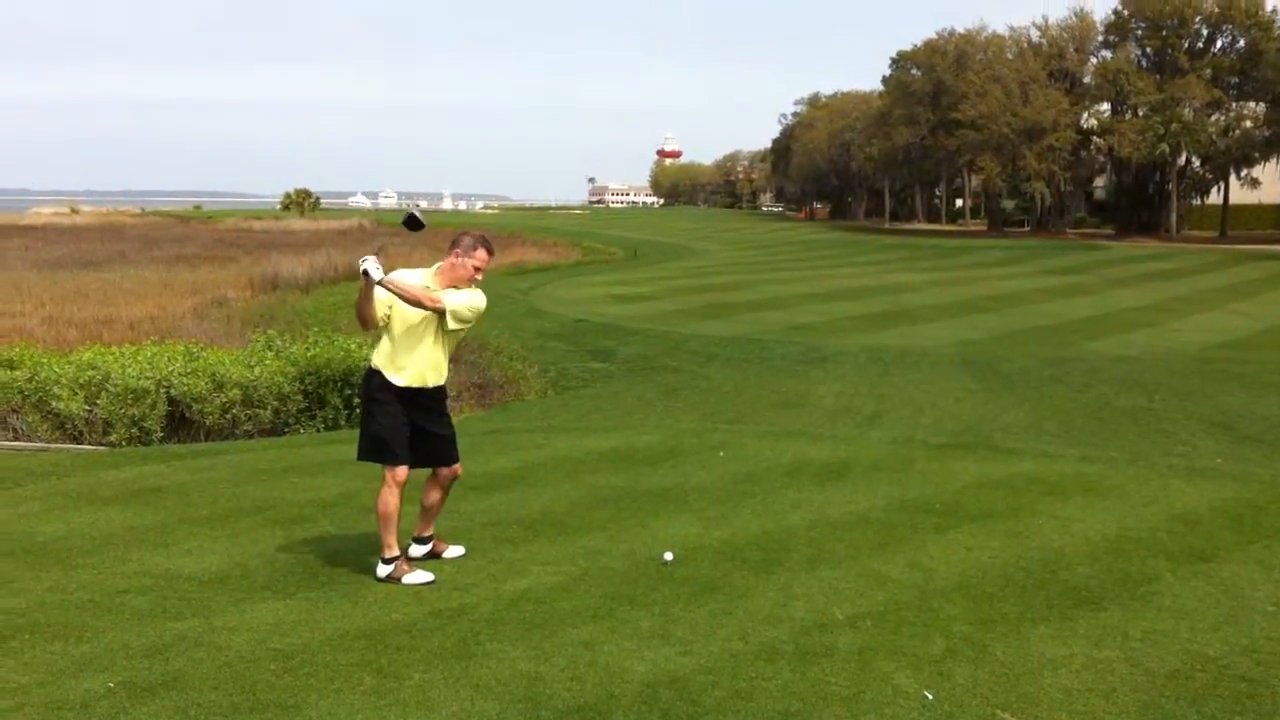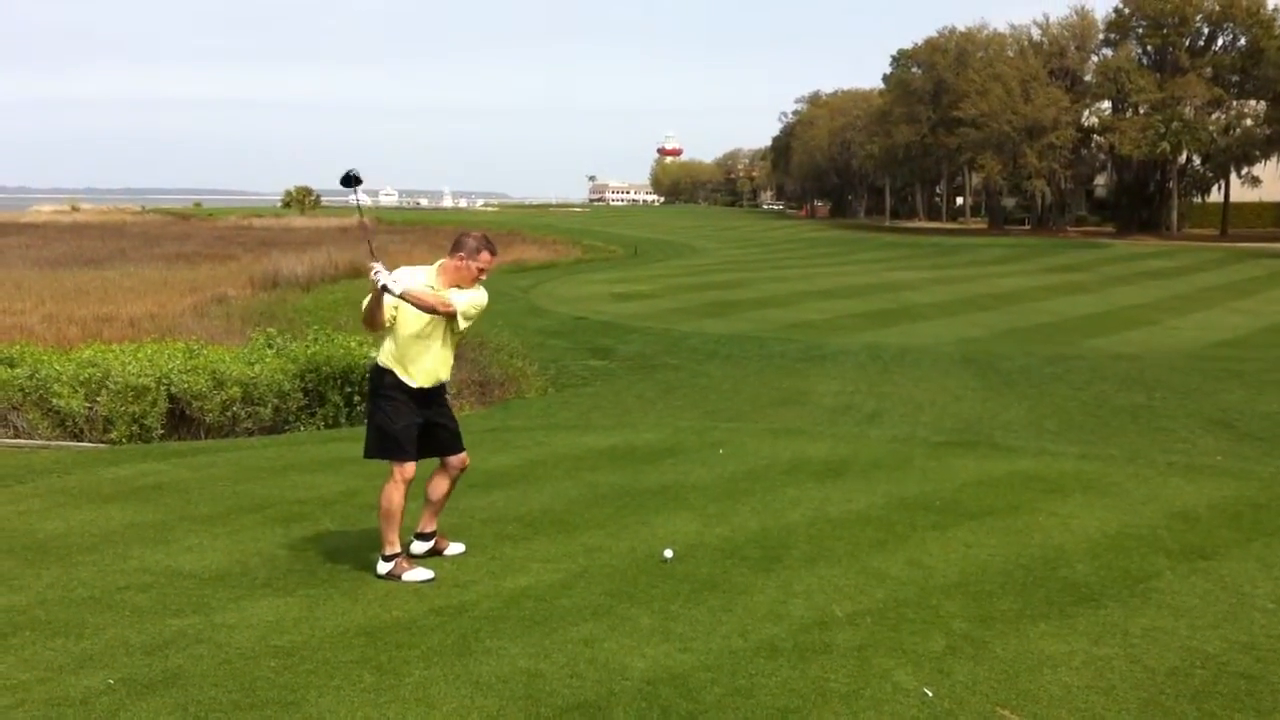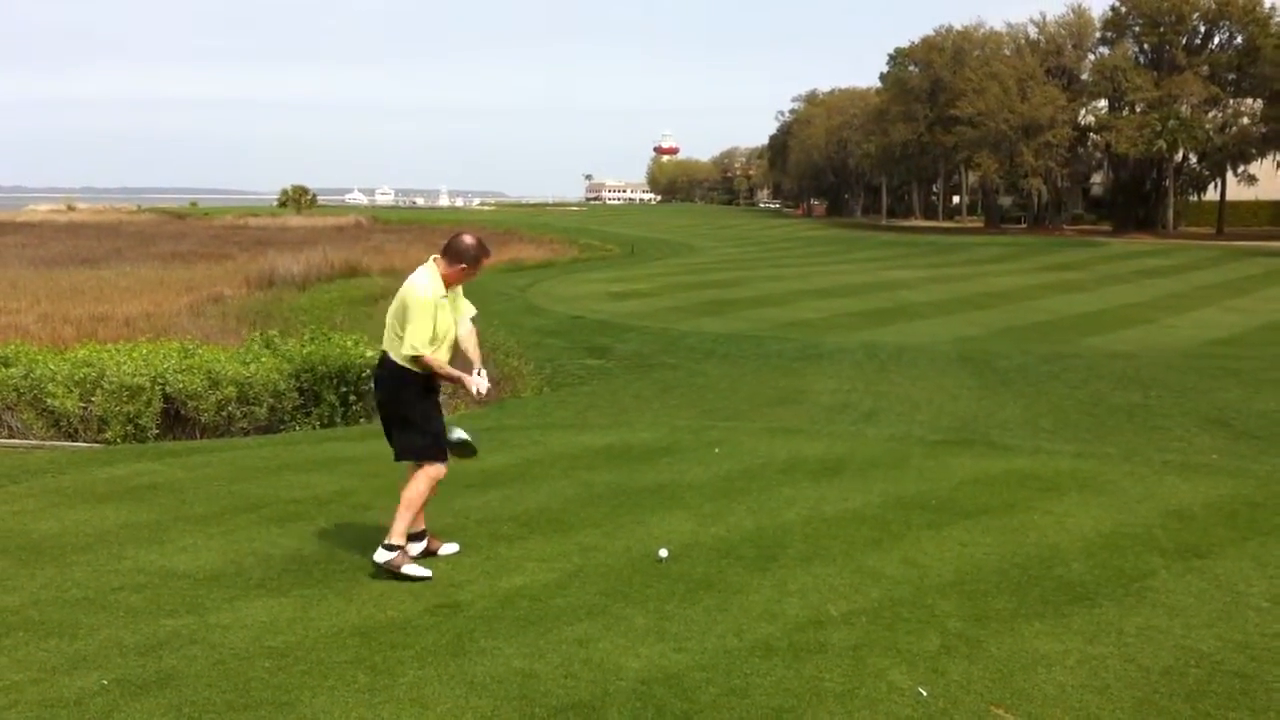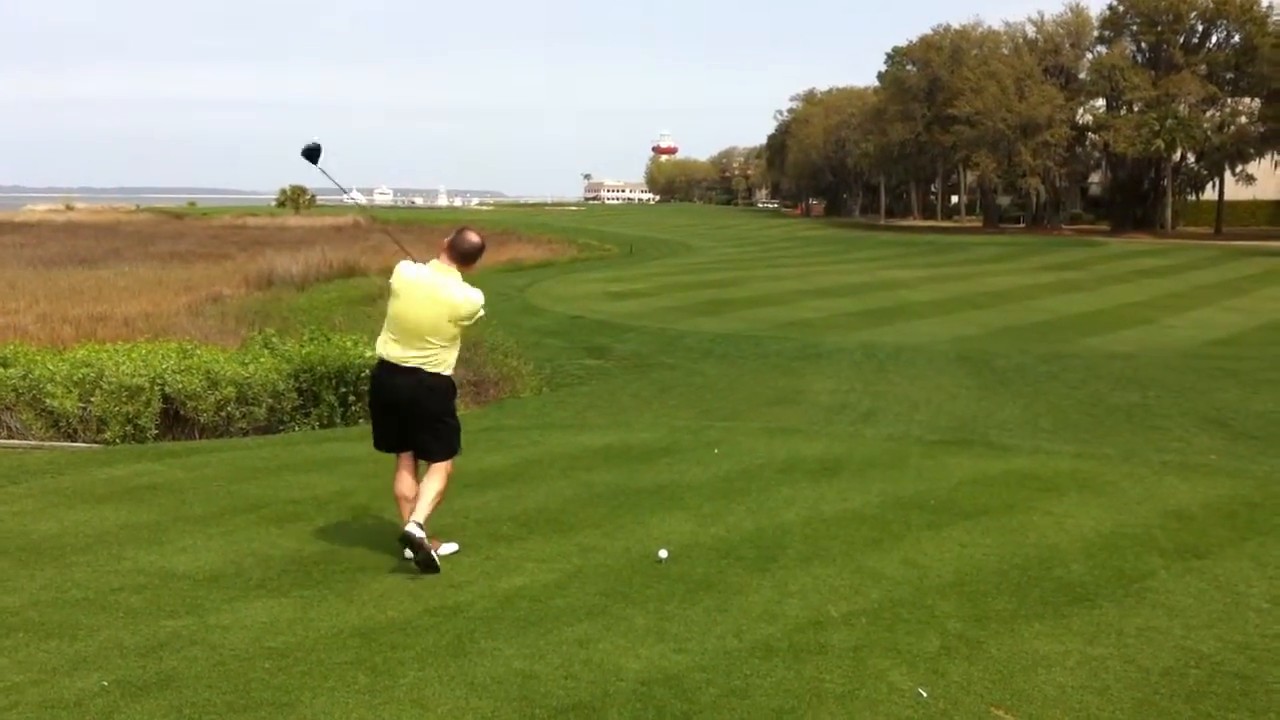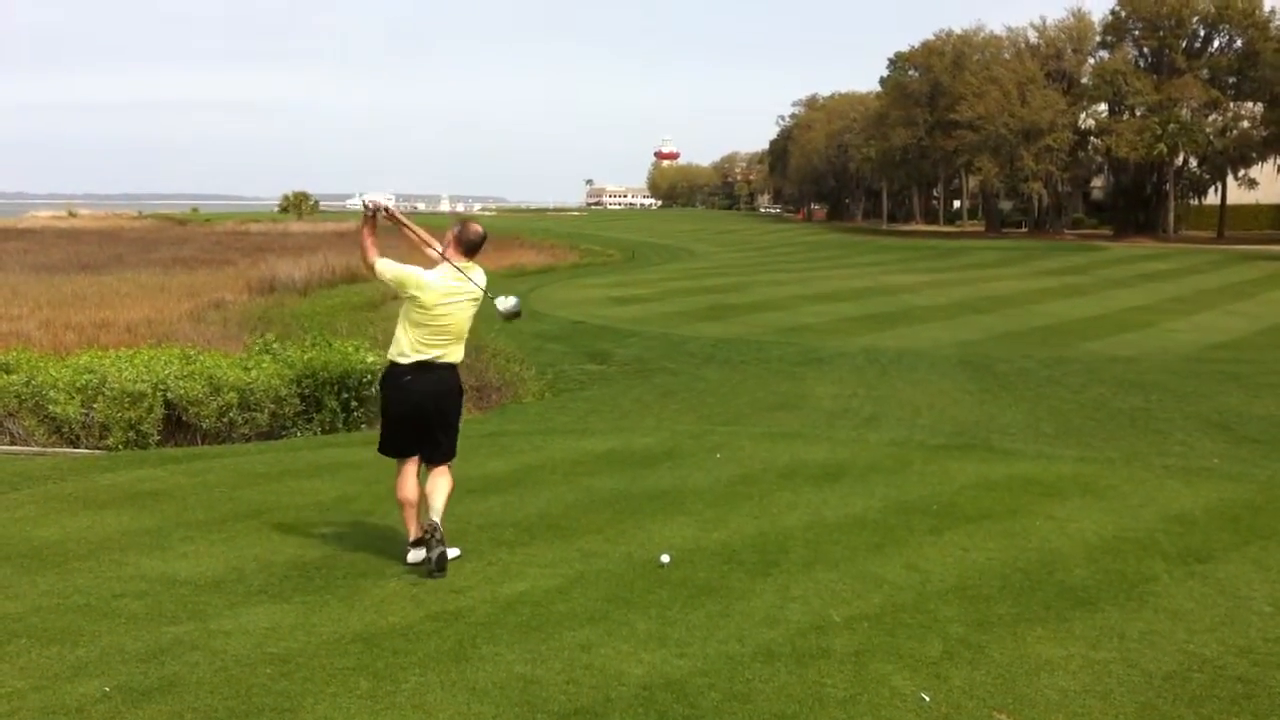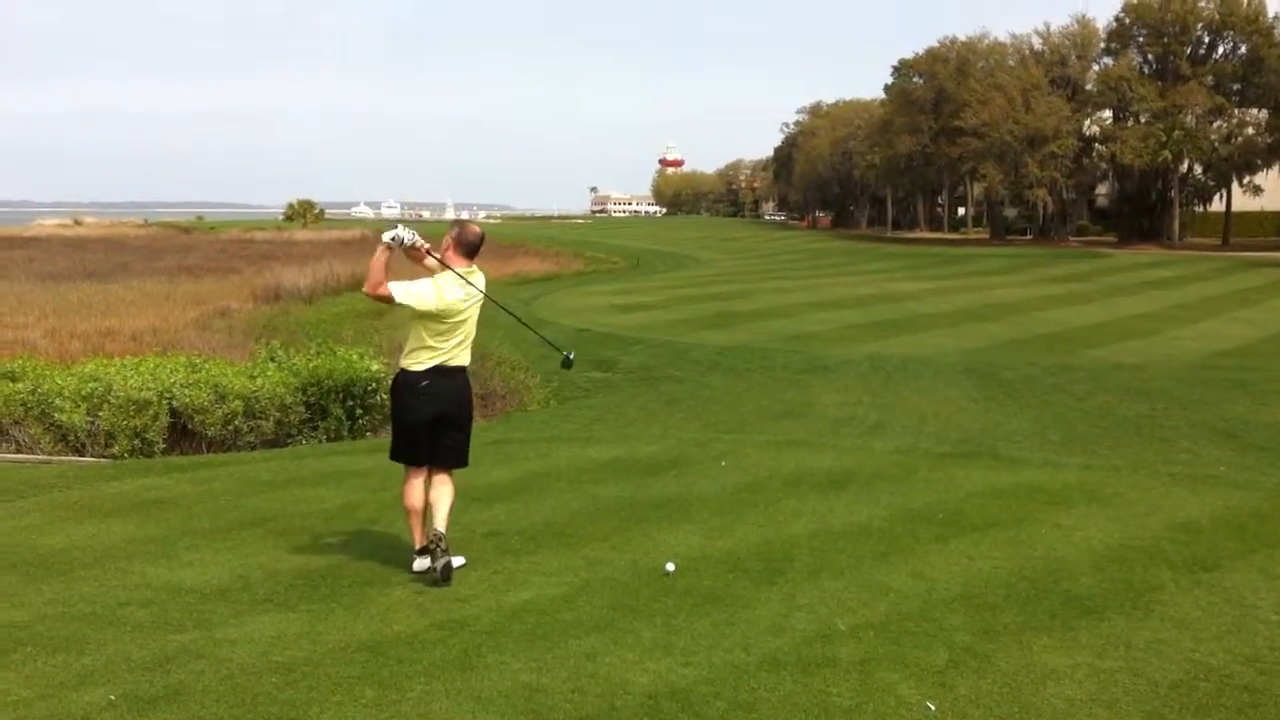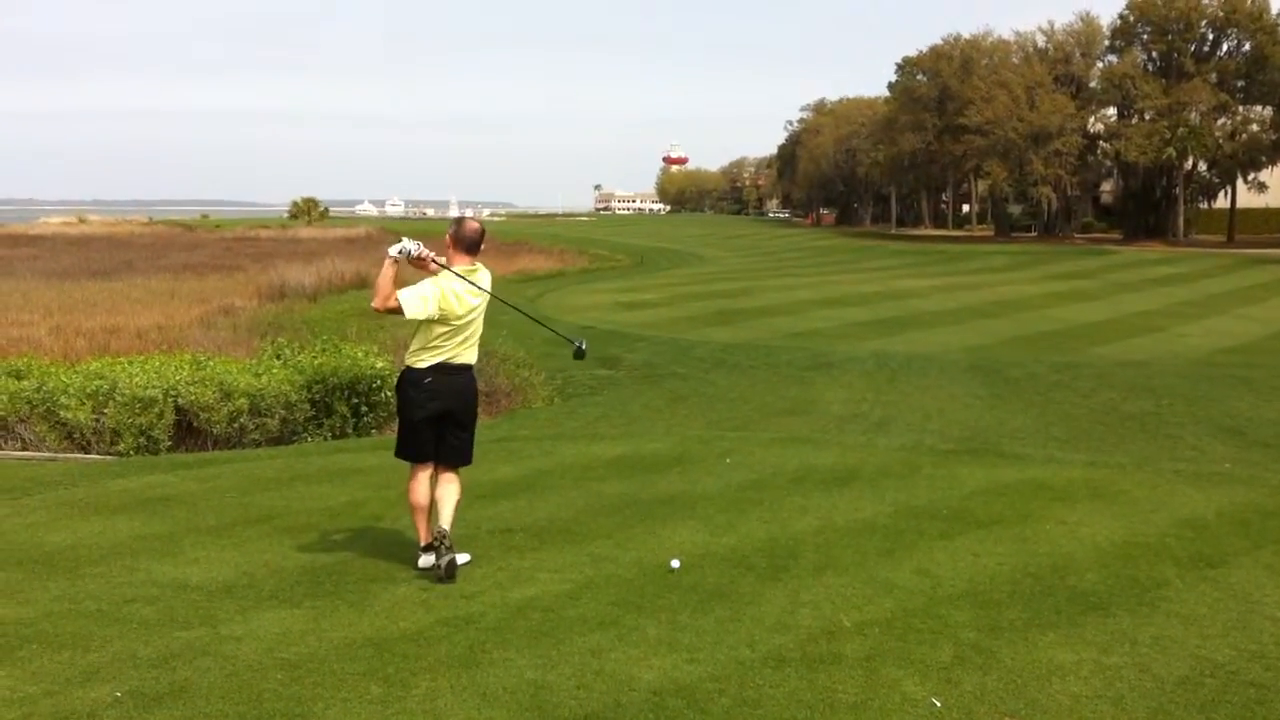
dt=0.2s
person 1, frame 1
left shoulder: (474, 300)
right shoulder: (403, 276)
left elbow: (430, 302)
right elbow: (367, 322)
left wrist: (383, 279)
right wrist: (368, 286)
left hip: (429, 394)
right hip: (386, 387)
left knee: (449, 470)
right knee: (396, 474)
left ankle: (423, 540)
right ankle: (390, 560)
person 1, frame 2
left shoulder: (476, 297)
right shoulder: (406, 275)
left elbow: (442, 305)
right elbow: (373, 324)
left wrist: (397, 288)
right wrist: (378, 292)
left hip: (431, 390)
right hip: (393, 386)
left knee: (456, 461)
right knee: (403, 470)
left ankle: (425, 535)
right ankle: (390, 557)
person 1, frame 3
left shoulder: (448, 283)
right shoulder: (422, 293)
left elbow: (463, 325)
right elbow: (422, 357)
left wrist: (478, 367)
right wrist: (462, 379)
left hip: (420, 382)
right hip: (404, 383)
left knee: (431, 458)
right knee: (433, 466)
left ankle: (417, 537)
right ankle: (391, 548)
person 1, frame 4
left shoulder: (403, 272)
right shoulder: (470, 299)
left hip: (386, 378)
right hip: (429, 385)
left knee: (405, 458)
right knee: (440, 462)
left ankle: (415, 538)
right ankle: (416, 526)
person 1, frame 5
left shoulder: (420, 280)
right shoulder: (476, 280)
left elbow: (371, 259)
right elbow: (440, 255)
left wrist: (369, 219)
right wrist: (400, 219)
left hip: (403, 379)
right hip: (443, 382)
left knee: (408, 462)
right knee: (440, 464)
left ankle: (416, 542)
right ankle: (434, 523)
person 1, frame 6
left shoulder: (435, 291)
right shoulder: (476, 280)
left elbow: (373, 288)
right elbow: (436, 264)
left wrist: (388, 243)
right wrist: (413, 245)
left hip: (417, 385)
right hip: (455, 386)
left knee: (415, 470)
right knee: (442, 472)
left ankle: (421, 551)
right ankle: (439, 533)
person 1, frame 7
left shoulder: (437, 290)
right shoulder: (482, 278)
left elbow: (381, 303)
right elbow: (442, 268)
left wrist: (394, 256)
right wrist: (423, 256)
left hip: (421, 383)
right hip: (461, 383)
left knee: (421, 467)
right knee: (448, 469)
left ankle: (427, 547)
right ankle: (444, 531)
